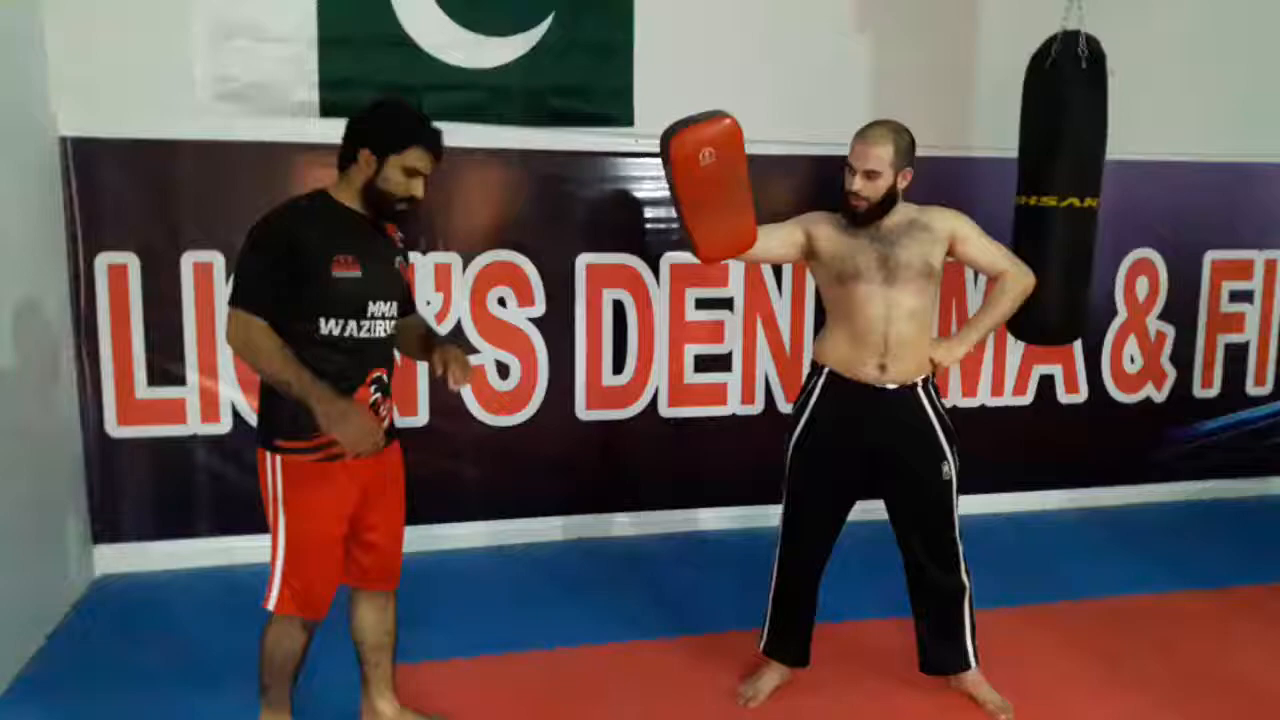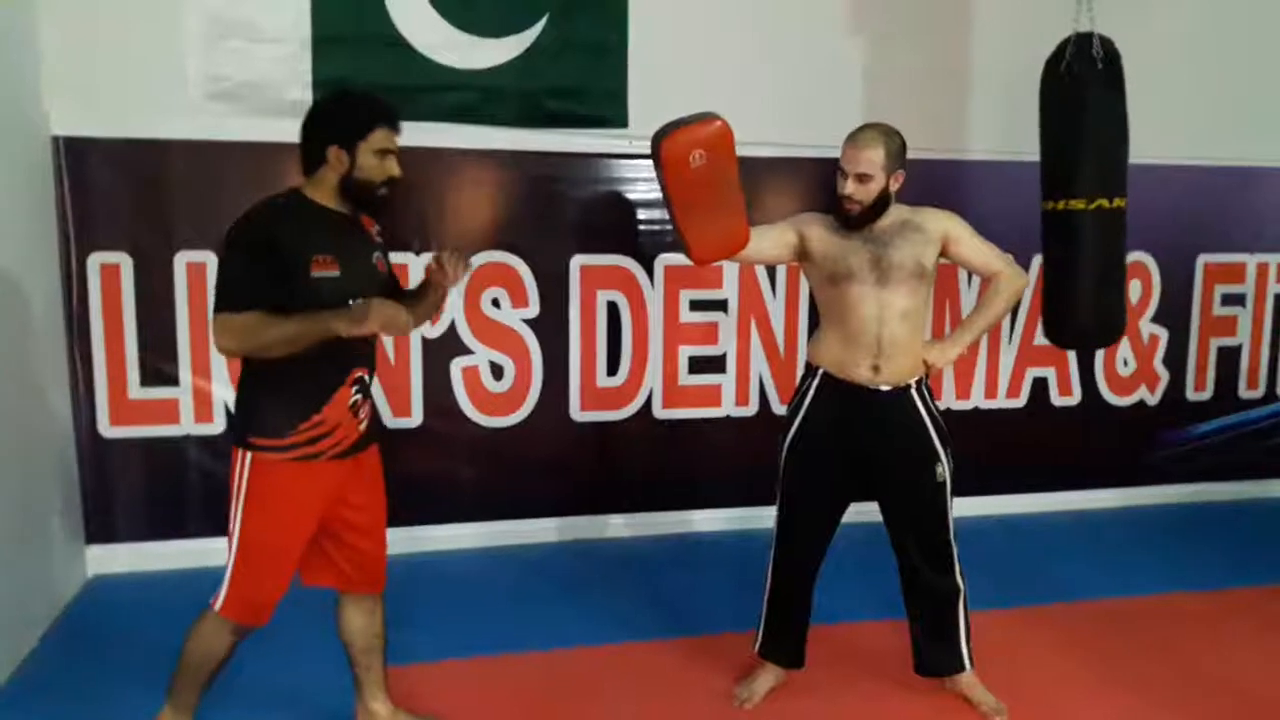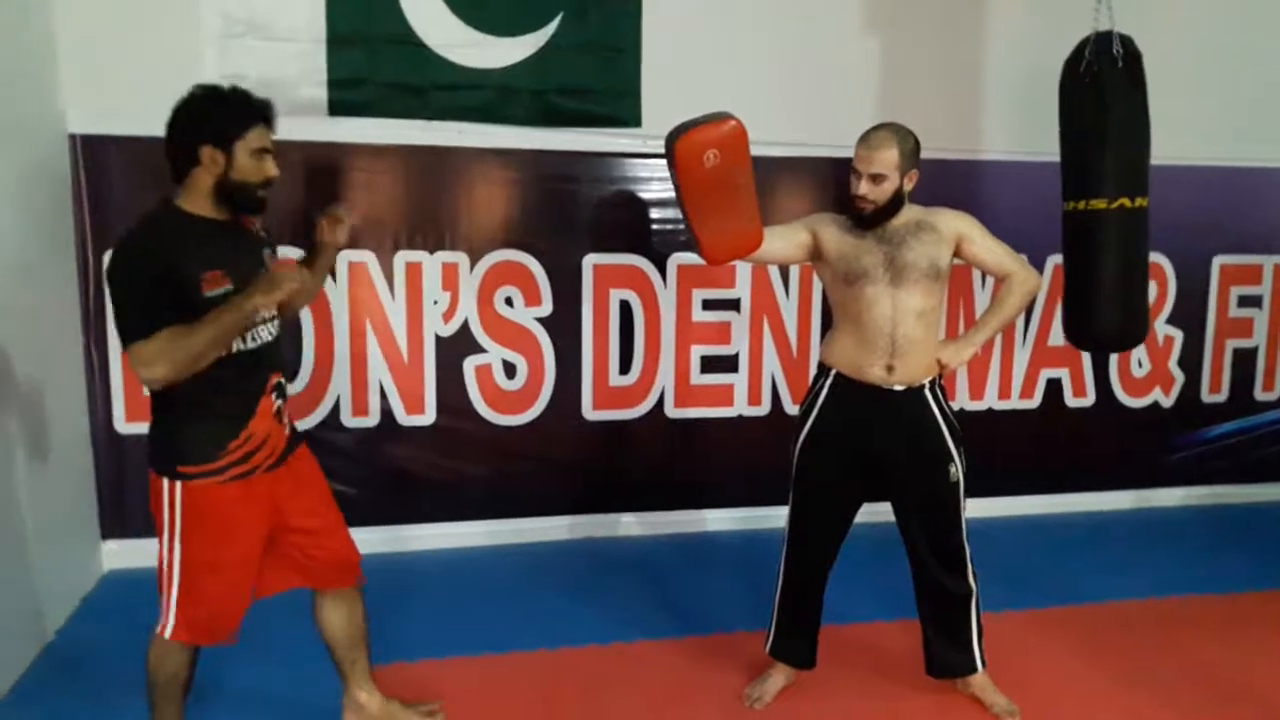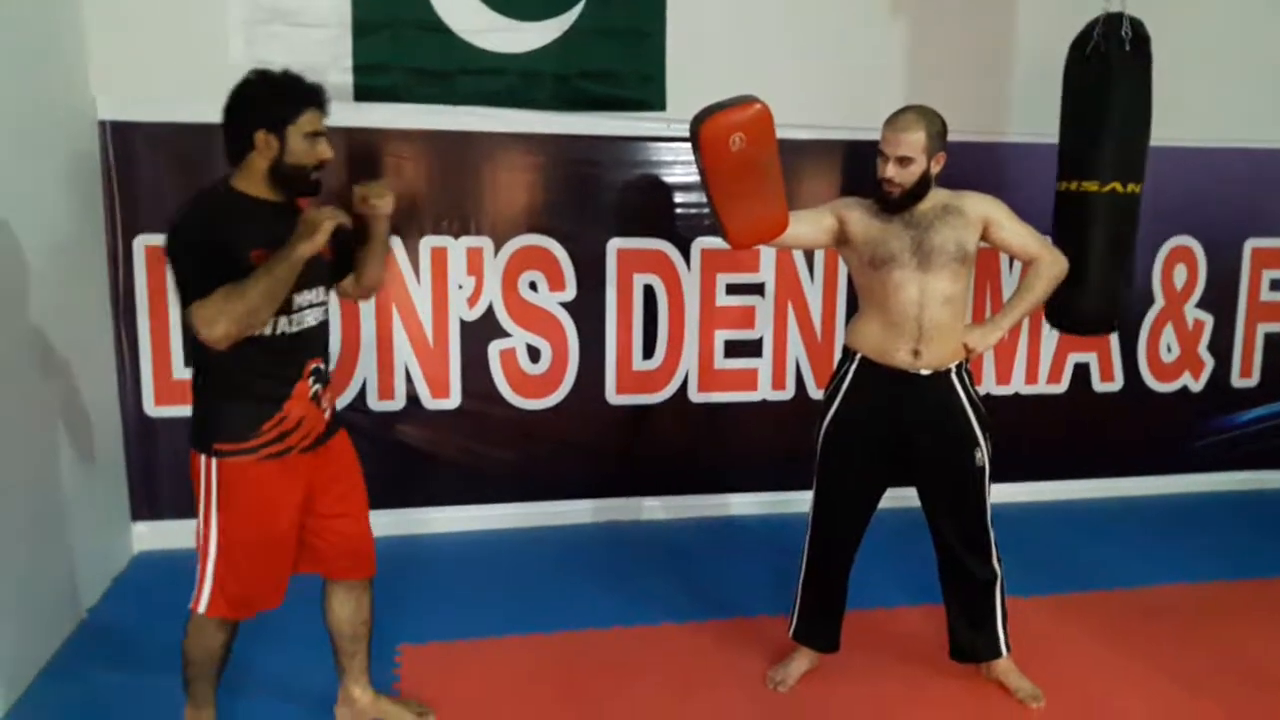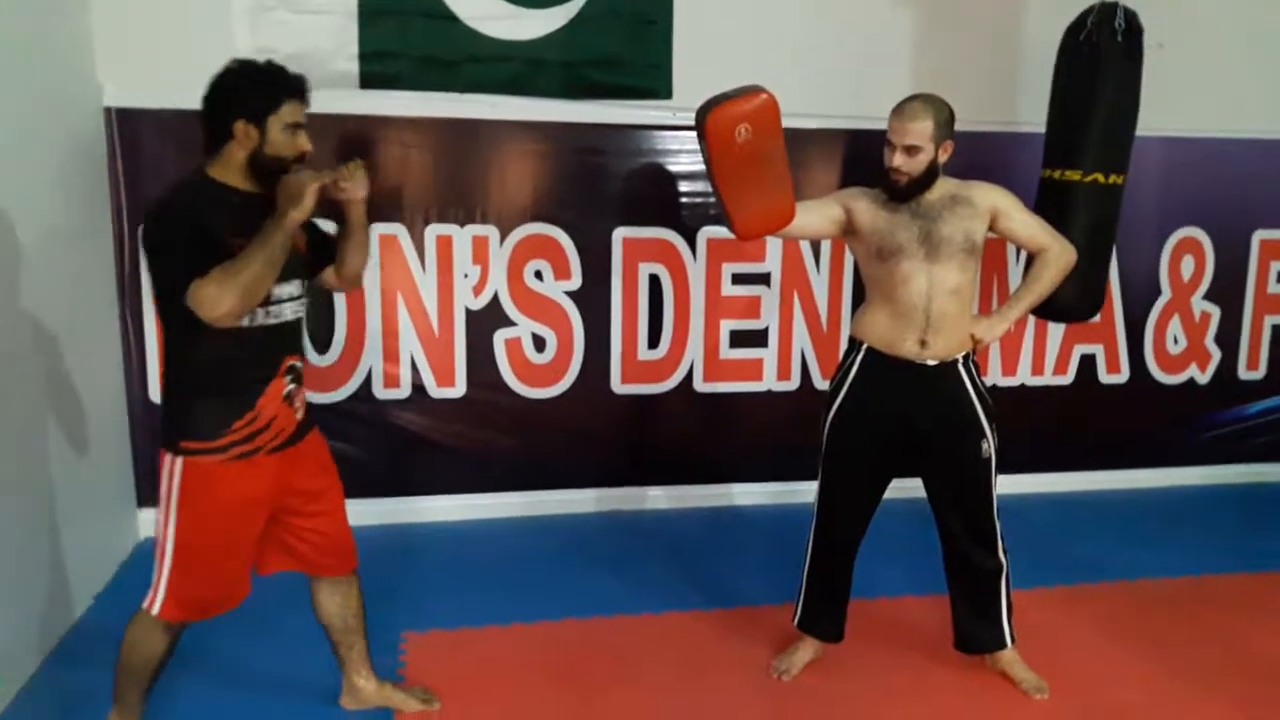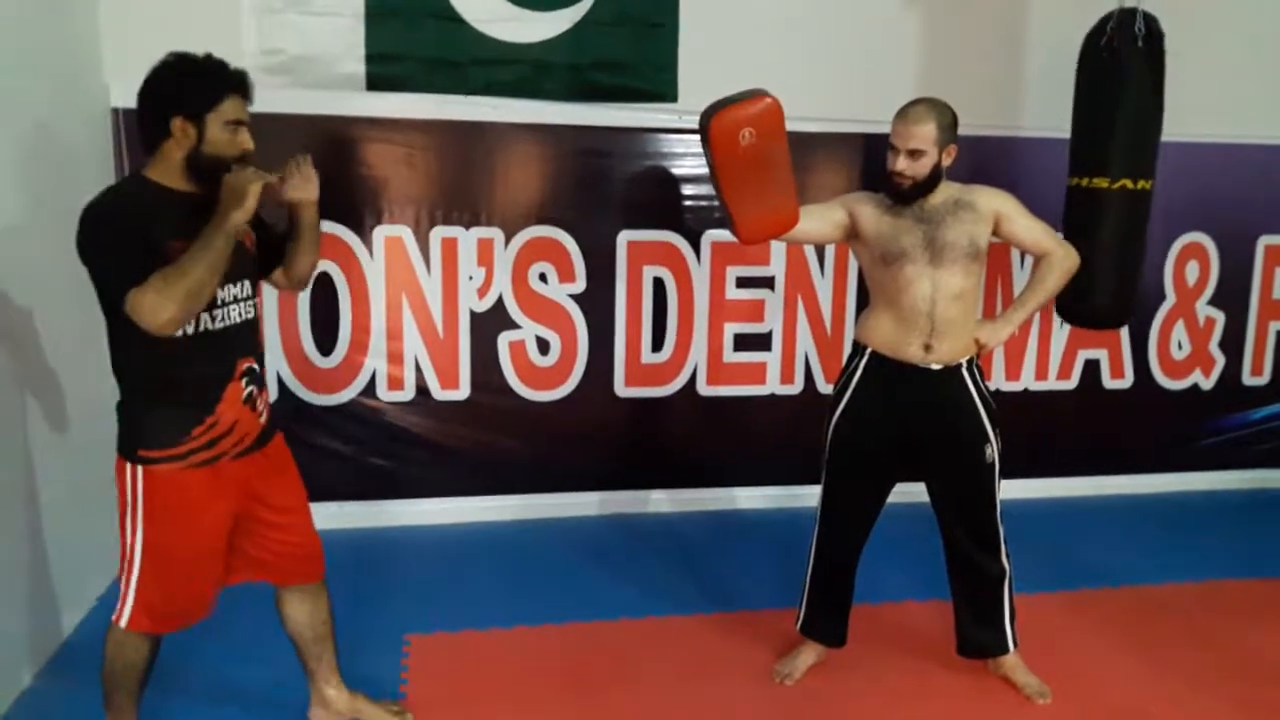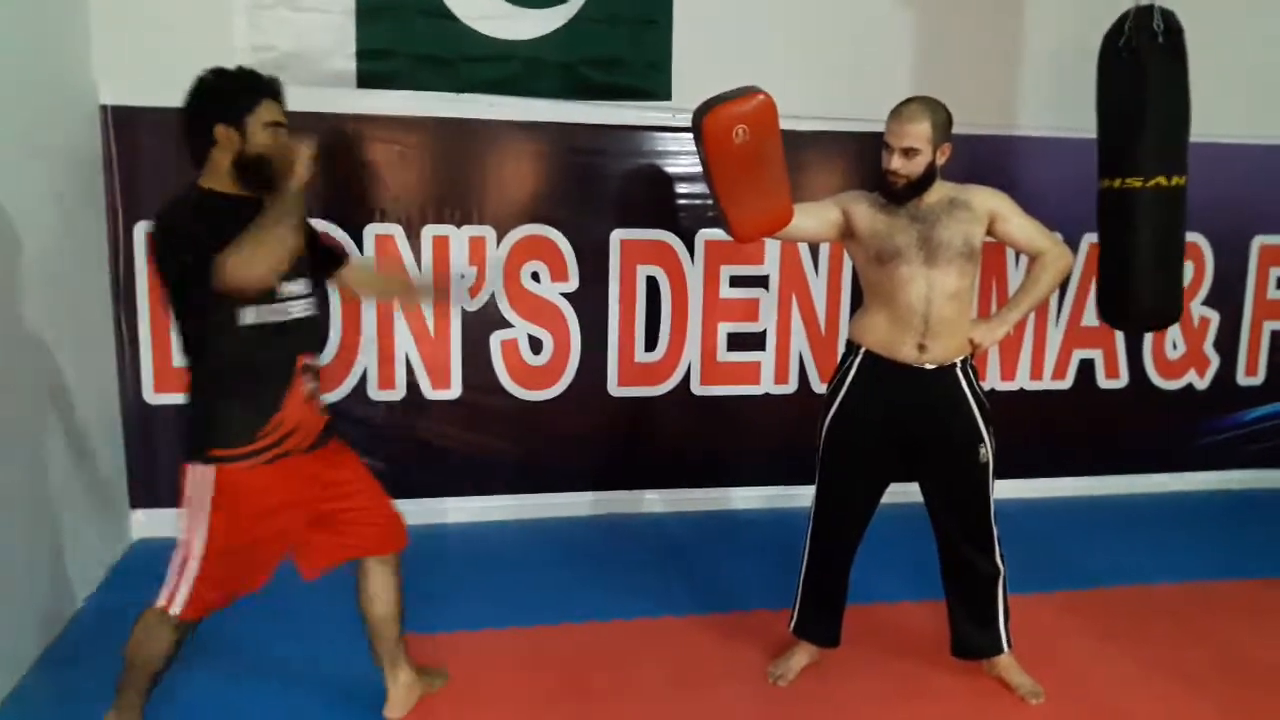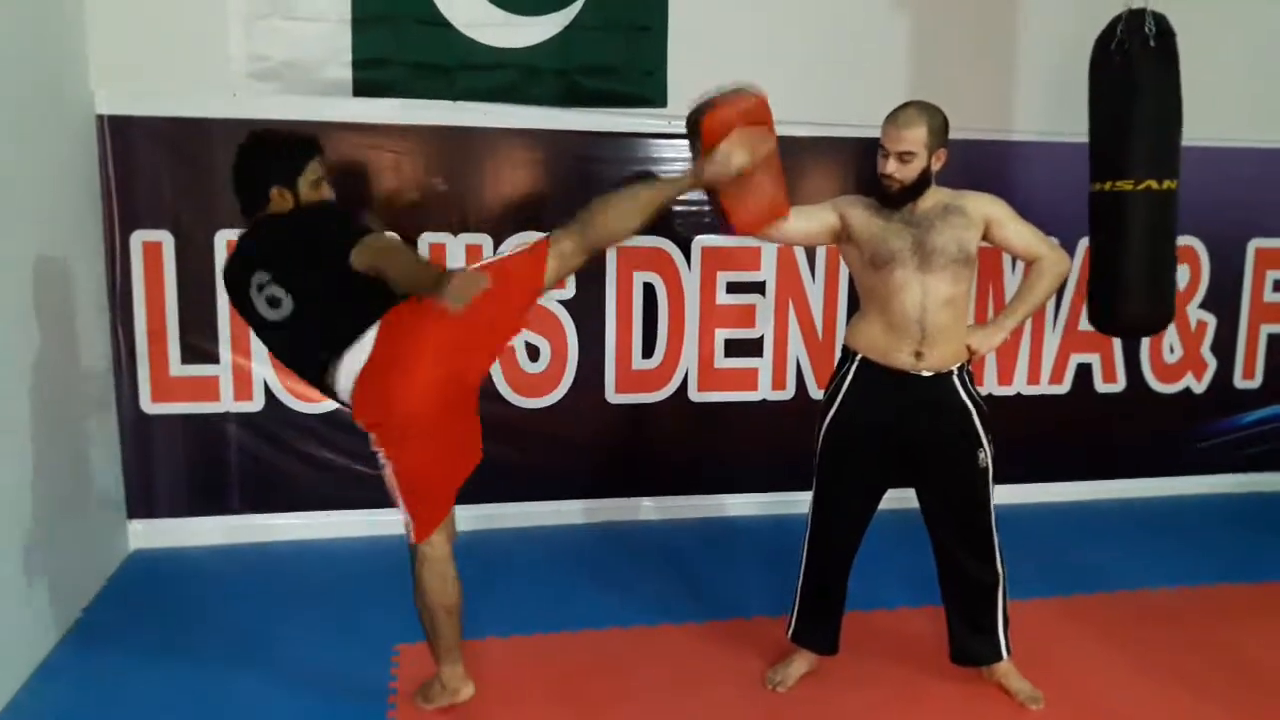
dt=0.5s
person 1, frame 1
left shoulder: (388, 237)
right shoulder: (289, 229)
right elbow: (244, 330)
left wrist: (436, 348)
right wrist: (324, 405)
left hip: (375, 440)
right hip: (304, 448)
left knee: (378, 577)
right knee: (299, 596)
person 1, frame 2
left shoulder: (363, 230)
right shoulder: (267, 229)
left elbow: (394, 314)
right elbow: (231, 334)
left wrist: (433, 292)
right wrist: (343, 320)
left hip: (354, 444)
right hip: (279, 450)
left knee: (363, 579)
right knee: (245, 597)
person 1, frame 3
left shoulder: (244, 230)
right shoulder: (149, 249)
left elbow: (286, 304)
right elbow: (157, 365)
left wrist: (324, 253)
right wrist: (254, 297)
left hip: (280, 451)
right hip: (203, 469)
left knee: (337, 570)
right knee: (189, 616)
person 1, frame 4
left shoulder: (302, 211)
right shoulder: (204, 223)
left elbow: (361, 285)
right elbow: (216, 326)
left wrist: (377, 224)
right wrist: (297, 248)
left hip: (319, 432)
right hip: (241, 448)
left knee: (352, 562)
right knee: (226, 593)
person 1, frame 5
left shoulder: (274, 204)
right shoulder: (179, 213)
left elbow: (344, 277)
right elbow: (221, 304)
left wrist: (353, 209)
right wrist: (286, 217)
left hip: (291, 432)
right hip: (211, 448)
left knee: (334, 558)
right knee: (176, 596)
person 1, frame 6
left shoulder: (225, 204)
right shoulder: (114, 217)
left elbow: (293, 276)
right elbow: (162, 312)
left wrist: (305, 209)
right wrist: (228, 219)
left hip: (255, 439)
right hip: (169, 457)
left knee: (302, 565)
right knee: (148, 606)
person 1, frame 7
left shoulder: (277, 217)
right shoulder: (186, 221)
left elbow: (349, 274)
right elbow: (248, 273)
left wrist: (426, 287)
right wrist: (286, 186)
left hip: (309, 440)
right hip: (231, 458)
left knee: (382, 539)
right knee: (186, 601)
person 1, frame 8
left shoulder: (238, 276)
right shoulder: (314, 223)
right elbow: (378, 257)
right wrist: (438, 283)
left hip: (390, 406)
right hip: (414, 339)
left knee: (431, 538)
right knee: (575, 239)
left ankle: (450, 675)
right ankle: (702, 172)
person 2, frame 1
left shoulder: (941, 226)
right shoulder: (819, 230)
left elbow: (1017, 276)
left wrist: (963, 341)
left hip: (910, 406)
right hip: (834, 403)
left knee: (936, 546)
right knee: (802, 541)
left ankle: (959, 664)
right ankle: (781, 657)
person 2, frame 2
left shoulder: (934, 227)
right shoulder: (811, 232)
left elbow: (1011, 276)
right elbow: (731, 244)
left wrist: (956, 342)
left hip: (905, 408)
right hip: (827, 404)
left knee: (929, 547)
right knee: (797, 543)
left ankle: (953, 666)
right ankle: (776, 659)
person 2, frame 3
left shoulder: (947, 228)
right shoulder: (825, 232)
left elbow: (1024, 278)
right elbow: (746, 243)
left wrist: (970, 342)
left hip: (918, 409)
right hip: (840, 405)
left knee: (943, 548)
right knee: (809, 543)
left ankle: (966, 668)
right ankle: (788, 659)
person 2, frame 4
left shoulder: (973, 210)
right shoulder: (851, 215)
left elbow: (1051, 261)
left wrist: (997, 326)
left hip: (944, 392)
right hip: (866, 387)
left knee: (967, 532)
right knee: (834, 526)
left ankle: (991, 652)
right ankle: (811, 642)
person 2, frame 5
left shoulder: (982, 201)
right shoulder: (858, 206)
left elbow: (1059, 252)
left wrist: (1004, 317)
left hip: (951, 384)
right hip: (872, 379)
left knee: (973, 523)
right knee: (839, 517)
left ankle: (995, 644)
right ankle: (815, 632)
person 2, frame 6
left shoulder: (985, 205)
right shoulder: (862, 210)
left elbow: (1061, 255)
left wrist: (1008, 322)
left hip: (955, 387)
right hip: (876, 382)
left knee: (976, 527)
right knee: (842, 520)
left ankle: (997, 648)
right ankle: (818, 635)
person 2, frame 7
left shoulder: (980, 205)
right shoulder: (856, 209)
left elbow: (1056, 255)
right elbow: (777, 220)
left wrist: (1002, 323)
left hip: (949, 388)
right hip: (870, 382)
left knee: (970, 527)
right knee: (836, 520)
left ankle: (991, 648)
right ankle: (812, 636)
person 2, frame 8
left shoulder: (976, 210)
right shoulder: (852, 214)
left elbow: (1053, 261)
right elbow: (769, 223)
left wrist: (999, 328)
left hip: (946, 393)
right hip: (867, 388)
left knee: (969, 533)
right knee: (833, 527)
left ankle: (990, 655)
right ankle: (811, 643)
